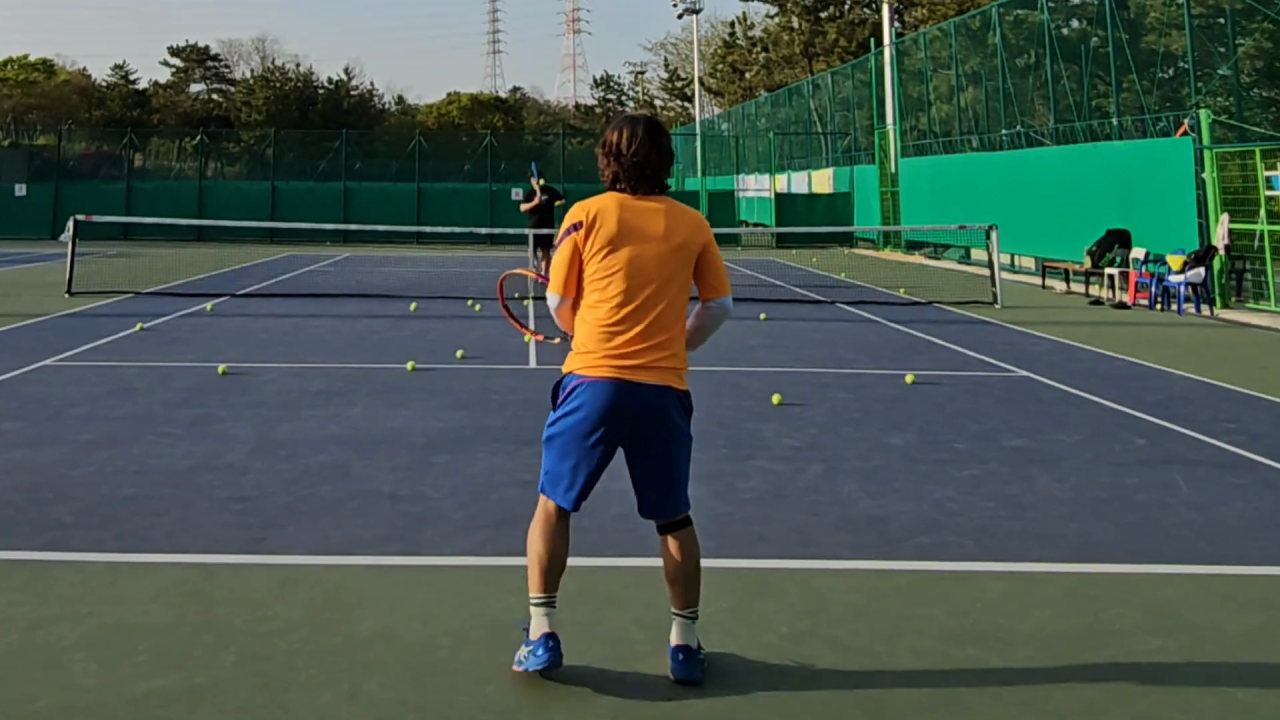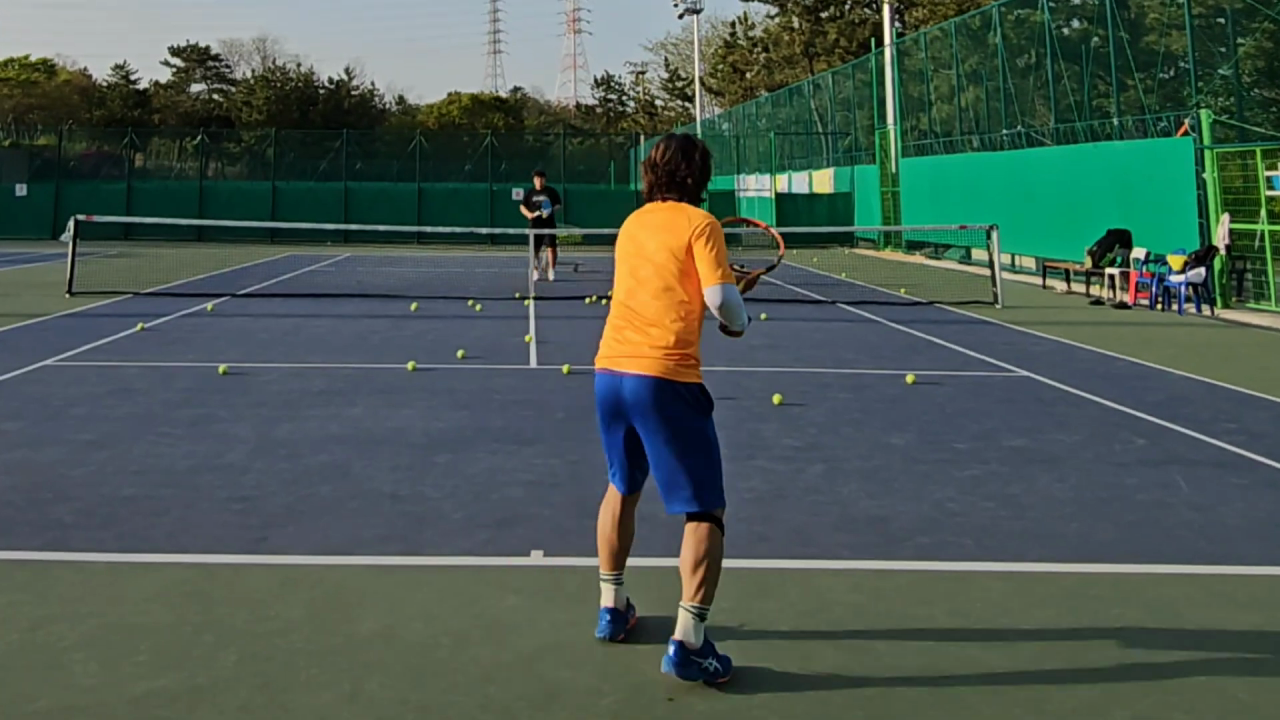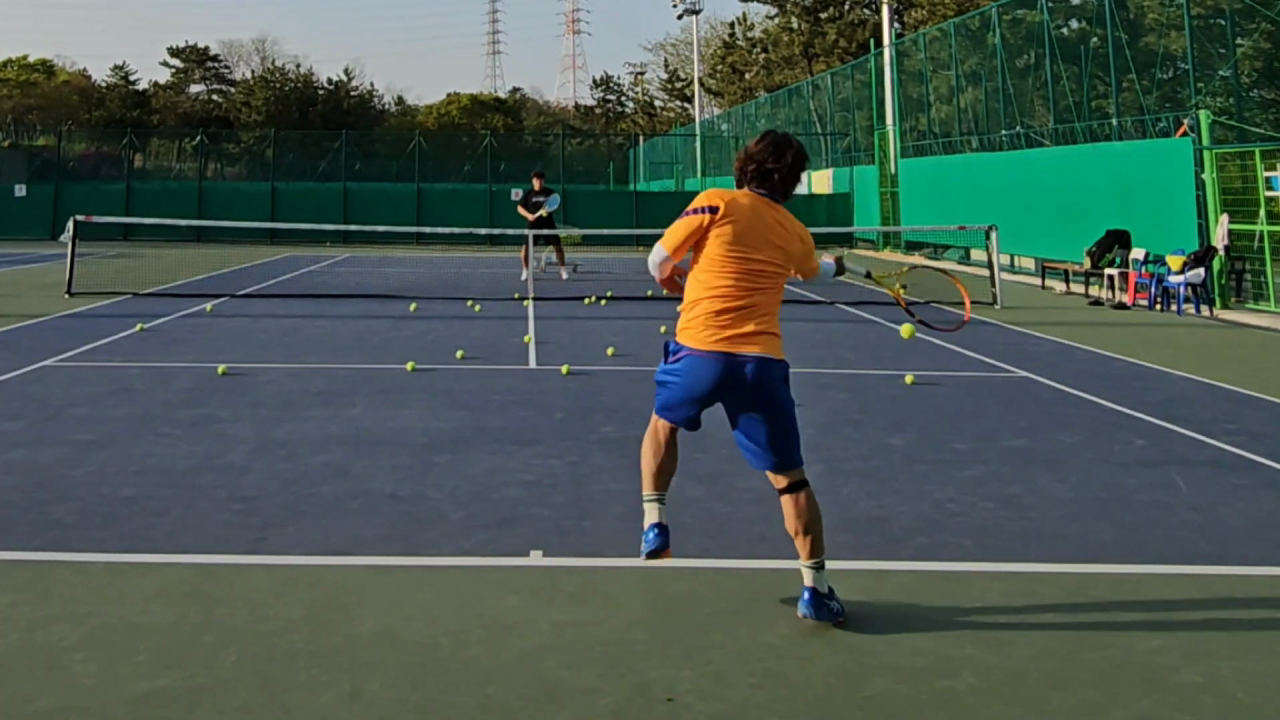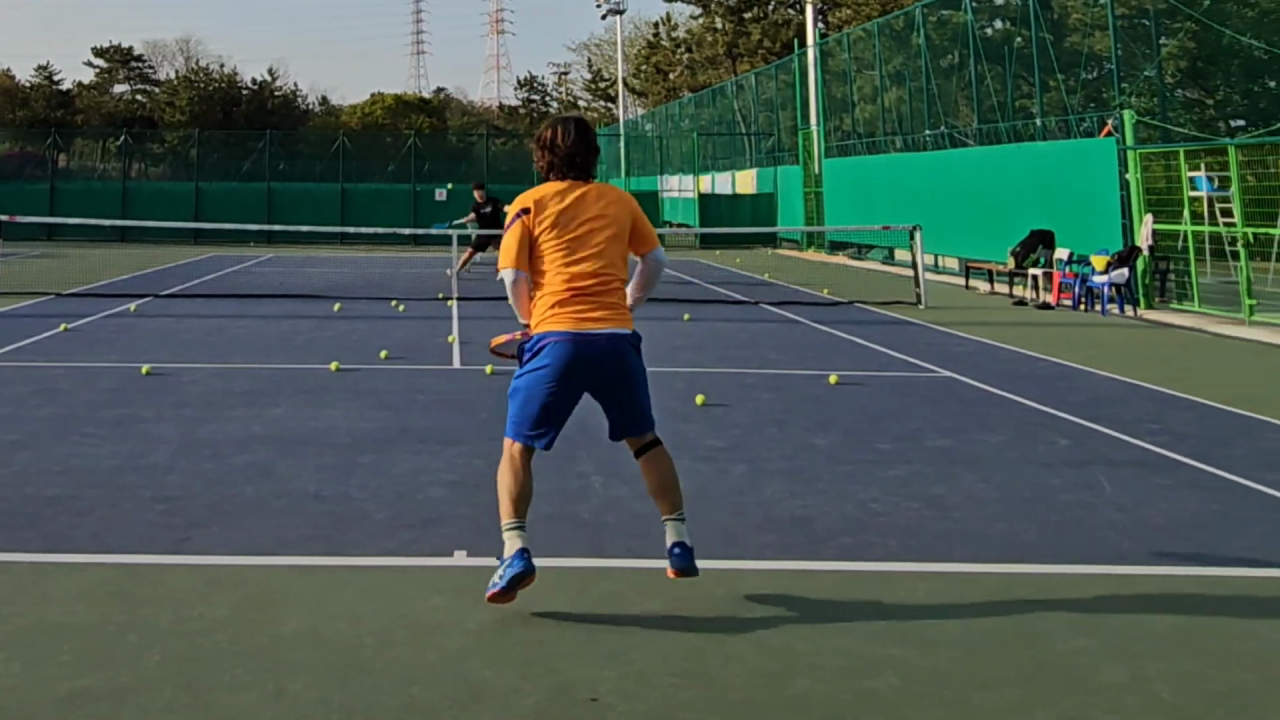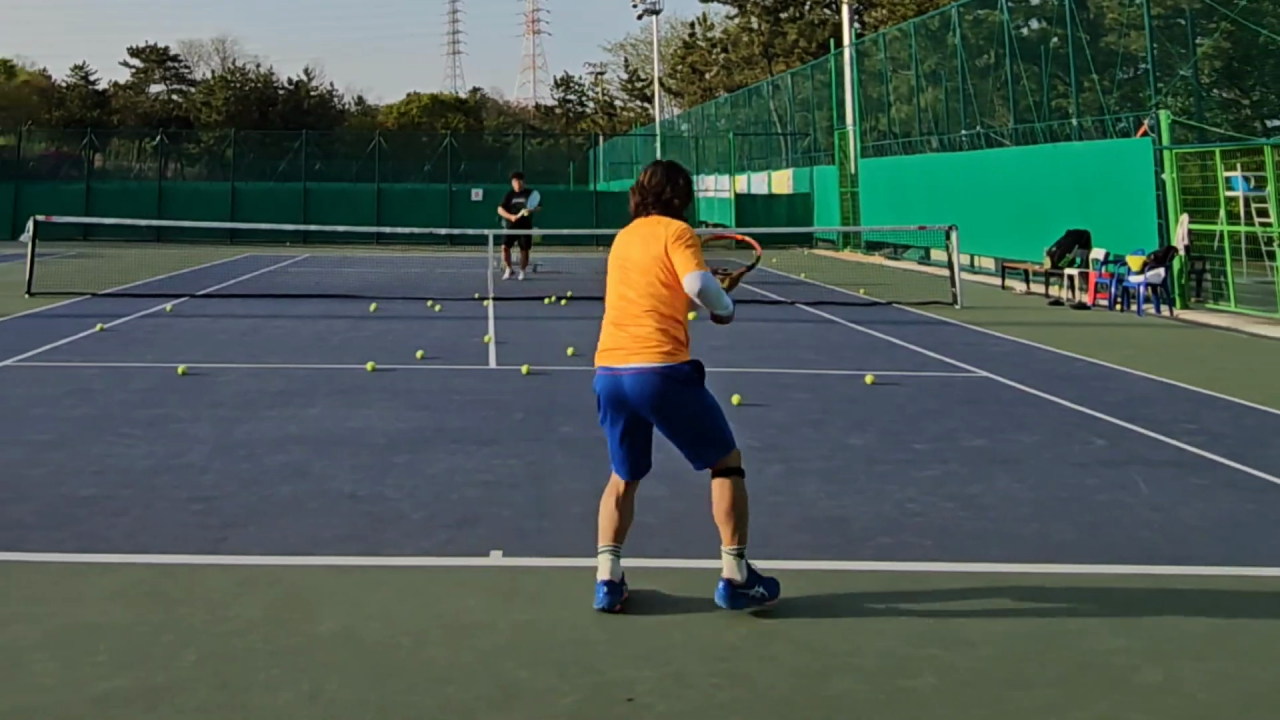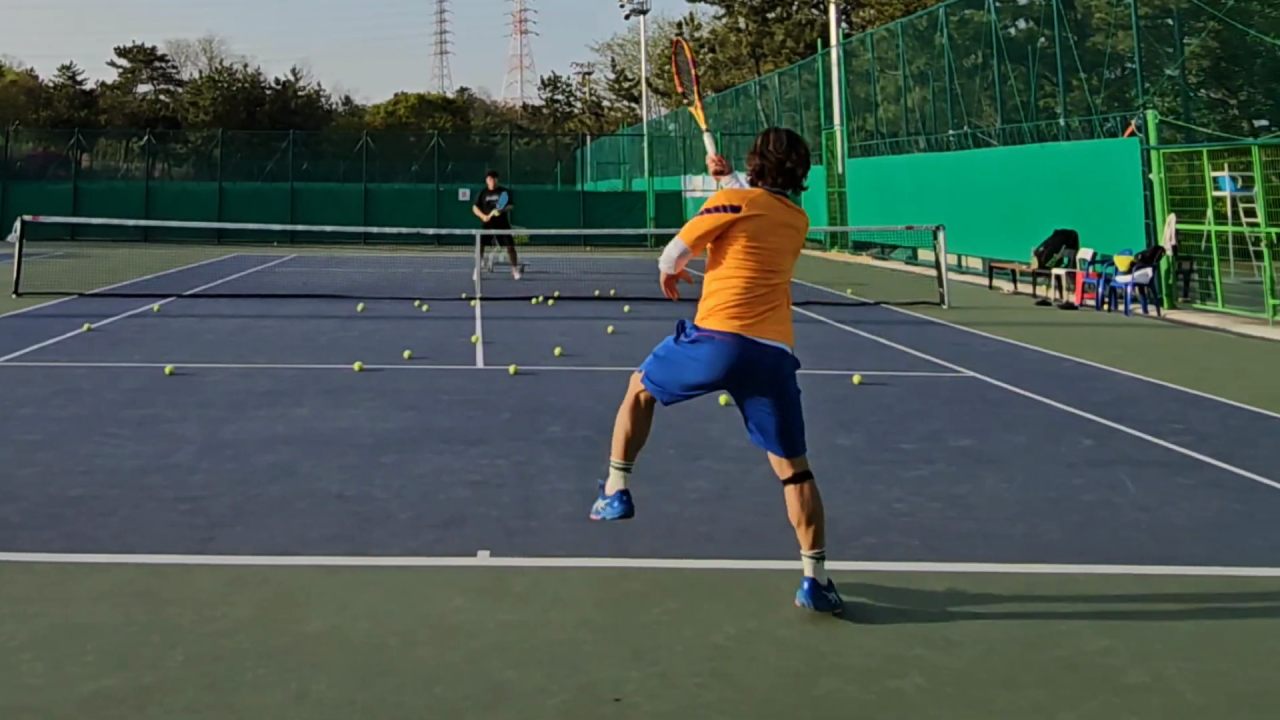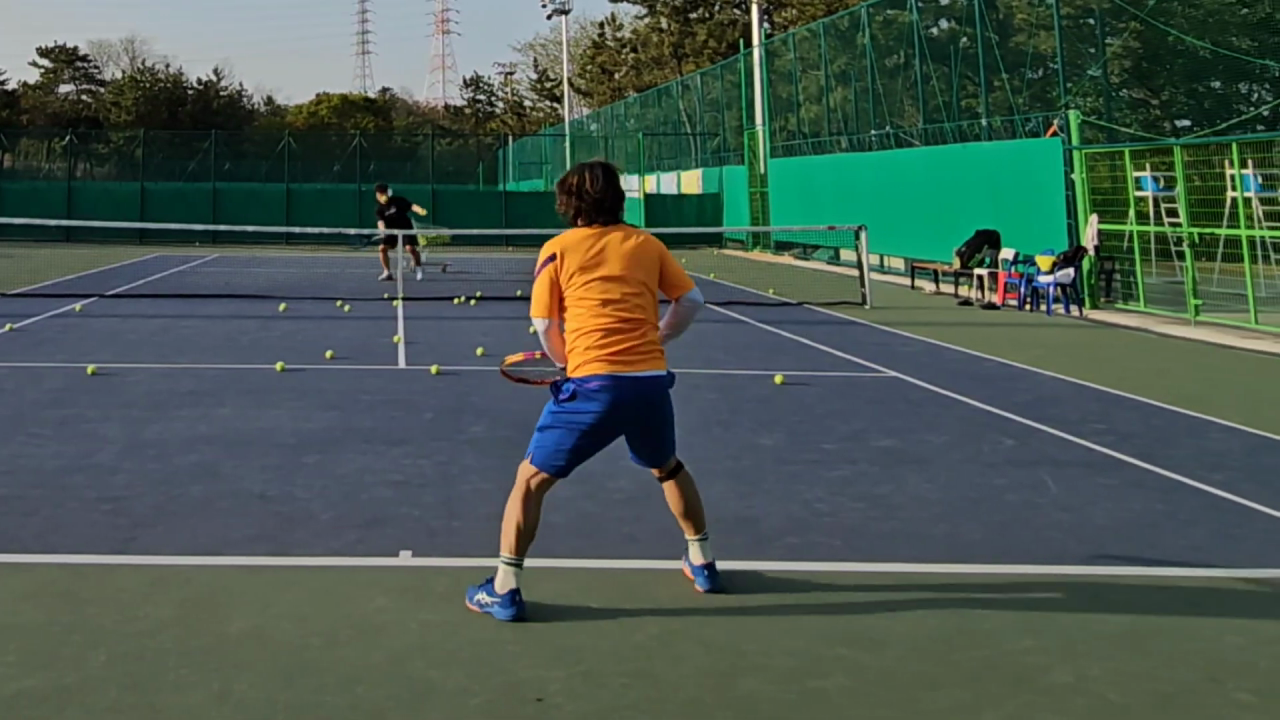
dt=0.7s
person 1, frame 1
left shoulder: (585, 215)
right shoulder: (692, 224)
left elbow: (560, 304)
right elbow: (720, 305)
left hip: (594, 381)
right hip: (664, 390)
left knee: (554, 504)
right knee: (674, 520)
left ankle: (542, 637)
right ankle: (685, 645)
person 1, frame 2
left shoulder: (633, 224)
right shoulder: (698, 223)
right elbow: (719, 301)
left wrist: (727, 288)
right wrist: (739, 320)
left hip: (611, 374)
right hip: (662, 381)
left knee: (623, 487)
right knee: (704, 513)
left ankle: (612, 607)
right ankle: (687, 643)
person 1, frame 3
left shoulder: (715, 202)
right shoulder: (793, 232)
left elbow: (661, 259)
right elbow: (812, 271)
left wrist: (668, 274)
right wrist: (832, 266)
left hip: (697, 352)
right hip: (759, 363)
left knee: (662, 422)
right knee: (790, 480)
left ankle: (654, 524)
right ankle: (816, 589)
person 1, frame 4
left shoulder: (529, 205)
right shoulder: (621, 200)
left elbow: (512, 276)
right elbow: (654, 259)
left wrist: (530, 319)
left hip: (559, 342)
right hip: (618, 341)
left knee: (517, 452)
right knee: (645, 443)
left ankle: (515, 555)
right ankle: (678, 545)
person 1, frame 5
left shoulder: (622, 240)
right shoulder: (676, 231)
right elbow: (699, 285)
left wrist: (709, 295)
right wrist: (723, 306)
left hip: (609, 372)
right hip: (661, 372)
left knee: (623, 478)
right knee: (726, 463)
left ankle: (607, 579)
right ankle: (736, 577)
person 1, frame 6
left shoulder: (735, 200)
right shoulder: (798, 220)
left elbow: (677, 251)
left wrist: (667, 276)
right wrist: (730, 176)
left hip: (720, 339)
right hip: (773, 354)
left knee: (640, 390)
right knee: (794, 467)
left ankle: (616, 491)
right ankle: (816, 580)
person 1, frame 7
left shoulder: (557, 249)
right shoulder: (645, 243)
left elbow: (544, 324)
right elbow: (692, 300)
left hip: (593, 384)
right hip: (649, 381)
left knee: (531, 479)
right knee: (667, 465)
left ankle: (505, 588)
right ankle: (701, 563)
